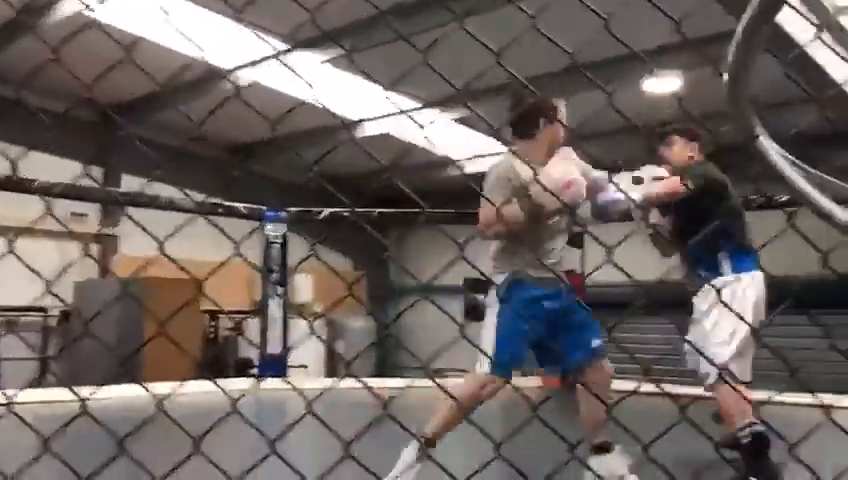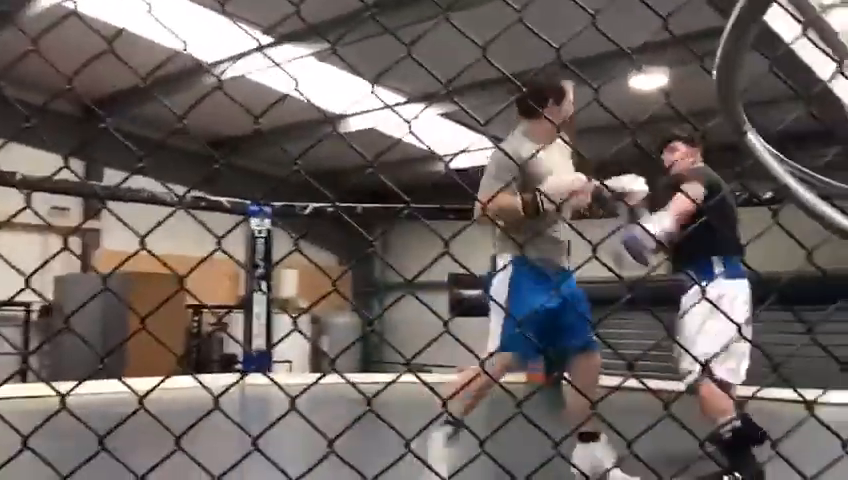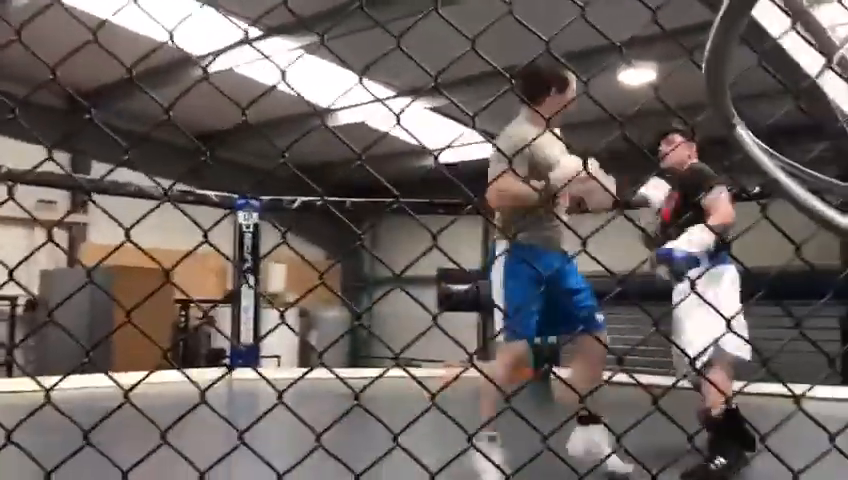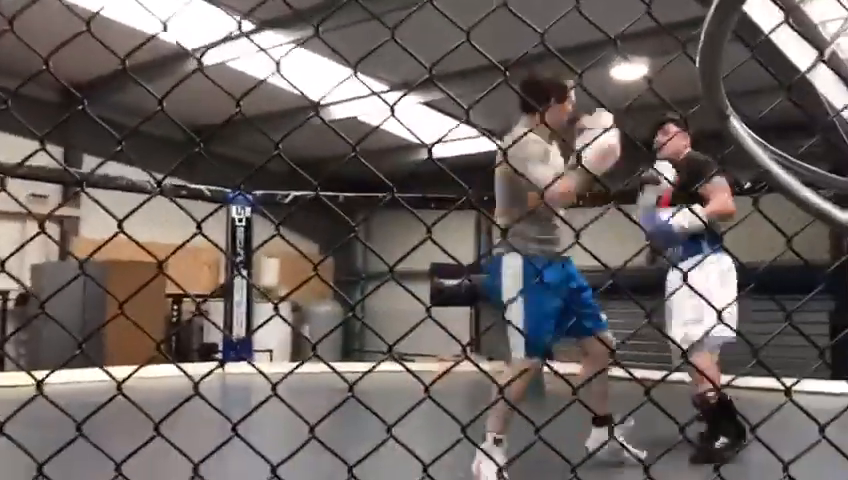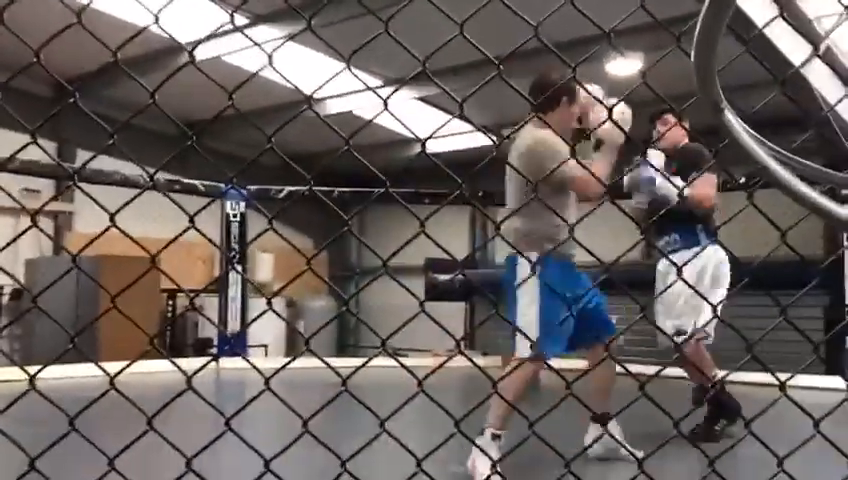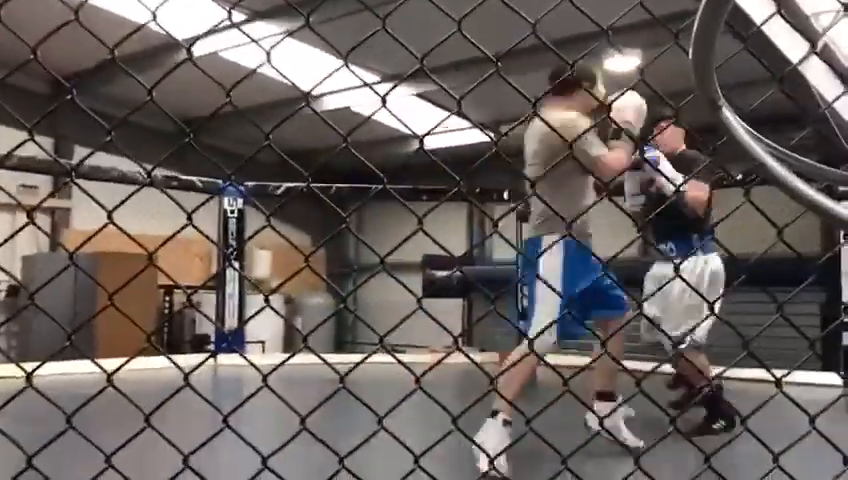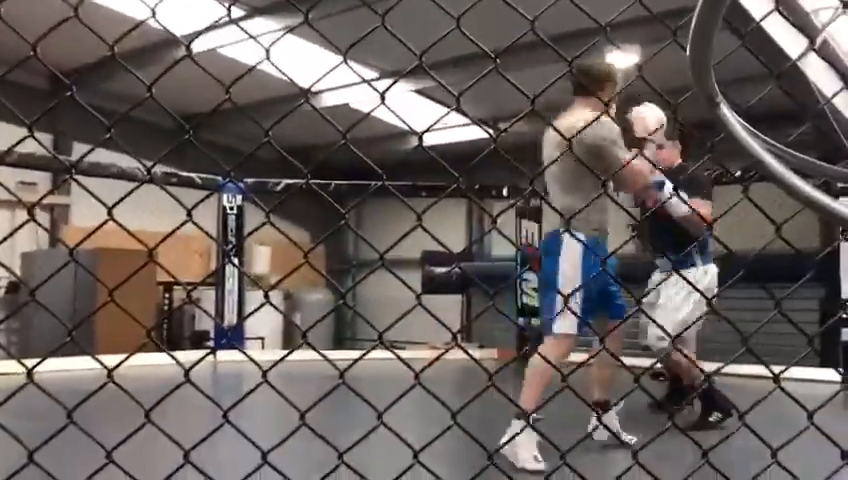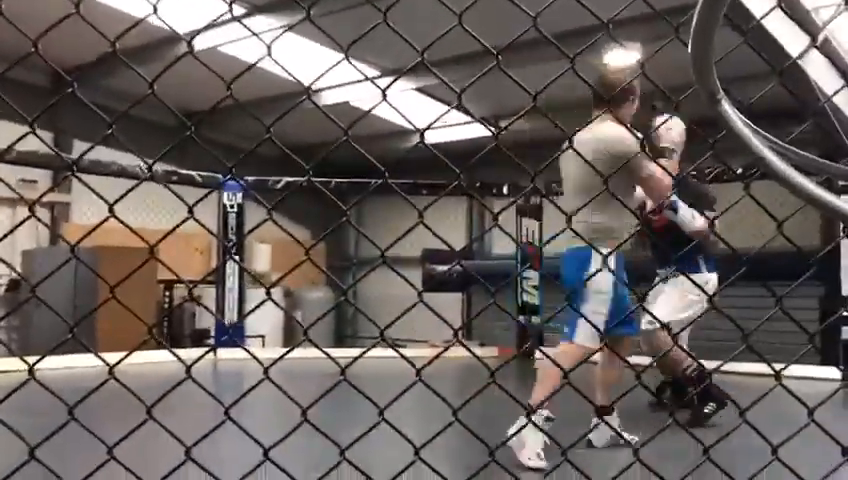
dt=0.1s
person 1, frame 1
left shoulder: (563, 162)
right shoulder: (510, 170)
right elbow: (491, 225)
right wrist: (542, 205)
left hip: (555, 290)
right hip: (516, 289)
left knee: (598, 372)
right knee: (489, 381)
person 1, frame 2
left shoulder: (559, 147)
right shoulder: (512, 150)
right elbow: (485, 208)
right wrist: (543, 201)
left hip: (558, 272)
right hip: (520, 270)
left knee: (588, 361)
right knee: (500, 361)
right ankle: (444, 432)
person 1, frame 3
left shoulder: (549, 135)
right shoulder: (519, 135)
right elbow: (496, 196)
left wrist: (589, 184)
right wrist: (553, 186)
left hip: (554, 254)
right hip: (520, 254)
left knee: (593, 339)
right knee: (515, 345)
left ankle: (589, 435)
right ankle: (487, 445)
person 1, frame 4
left shoulder: (544, 142)
right shoulder: (522, 143)
left elbow: (558, 187)
right elbow: (552, 198)
left wrist: (589, 138)
right wrist: (589, 166)
left hip: (553, 262)
right hip: (522, 263)
left knee: (601, 342)
right knee: (527, 360)
left ankle: (605, 435)
person 1, frame 5
left shoulder: (545, 138)
right shoulder: (539, 141)
right elbow: (591, 187)
left wrist: (595, 127)
right wrist: (612, 138)
left hip: (559, 264)
right hip: (535, 265)
left knee: (605, 342)
right knee: (531, 356)
left ankle: (604, 435)
right ankle: (488, 442)
person 1, frame 6
left shoulder: (547, 123)
right shoulder: (568, 122)
right elbow: (611, 169)
right wrist: (628, 131)
left hip: (572, 245)
right hip: (553, 247)
left knee: (616, 317)
right knee: (538, 341)
left ankle: (607, 413)
right ankle: (495, 429)
person 1, frame 7
left shoulder: (559, 127)
right shoulder: (597, 126)
right elbow: (637, 182)
left hip: (584, 242)
right hip: (575, 244)
right knee: (562, 336)
left ankle: (602, 417)
right ankle: (520, 428)
person 1, frame 8
left shoulder: (578, 141)
right shoulder: (621, 138)
right elbow: (660, 192)
right wrist: (668, 153)
left hip: (595, 252)
right hip: (596, 253)
left knee: (621, 337)
right knee: (580, 342)
left ankle: (604, 422)
right ankle: (529, 422)
person 2, frame 1
left shoulder: (700, 173)
left elbow: (666, 188)
right elbow: (667, 245)
right wrist: (649, 207)
left hip: (730, 282)
right hip: (726, 282)
left knee: (718, 374)
right knee: (723, 370)
right ankle: (751, 434)
person 2, frame 2
left shoulder: (699, 178)
right shoulder: (685, 187)
left elbow: (683, 205)
right elbow: (665, 243)
left wrist: (648, 232)
left hip: (717, 285)
right hip: (709, 285)
left knee: (701, 372)
right knee: (712, 368)
right ankle: (743, 429)
person 2, frame 3
left shoulder: (699, 174)
right shoulder: (670, 188)
left elbow: (725, 215)
right elbow: (662, 244)
left wrist: (687, 245)
right wrist: (655, 205)
left hip: (710, 275)
right hip: (688, 280)
left knee: (702, 358)
right knee: (704, 362)
left ankle: (725, 449)
right ankle: (737, 433)
person 2, frame 4
left shoulder: (698, 163)
right shoulder: (667, 178)
left elbow: (725, 205)
right elbow: (656, 230)
left wrist: (679, 220)
left hip: (704, 264)
right hip: (681, 270)
left knee: (696, 345)
right knee: (697, 348)
left ankle: (723, 429)
right ankle: (728, 422)
person 2, frame 5
left shoulder: (694, 154)
right shoulder: (657, 163)
left elbow: (706, 199)
right elbow: (644, 210)
left wrist: (662, 183)
right wrist: (640, 180)
left hip: (698, 256)
right hip: (672, 259)
left knee: (688, 338)
right knee: (678, 337)
left ankle: (721, 409)
right ankle: (719, 399)
person 2, frame 6
left shoulder: (692, 161)
right shoulder: (656, 165)
left elbow: (697, 204)
left wrist: (663, 173)
right wrist: (646, 173)
left hip: (694, 261)
right hip: (667, 263)
left knee: (685, 342)
right knee: (668, 336)
left ankle: (719, 411)
right ankle: (694, 387)
person 2, frame 7
left shoulder: (691, 178)
left elbow: (703, 217)
left hip: (694, 272)
right hip: (667, 272)
left knee: (666, 342)
right knee: (662, 341)
left ankle: (713, 401)
right ankle: (678, 390)
person 2, frame 8
left shoulder: (692, 190)
right shoulder: (651, 195)
left elbow: (705, 233)
left hip: (695, 276)
right hip: (670, 277)
left knee: (652, 332)
right knee: (656, 336)
left ankle: (707, 392)
right ankle: (678, 390)
